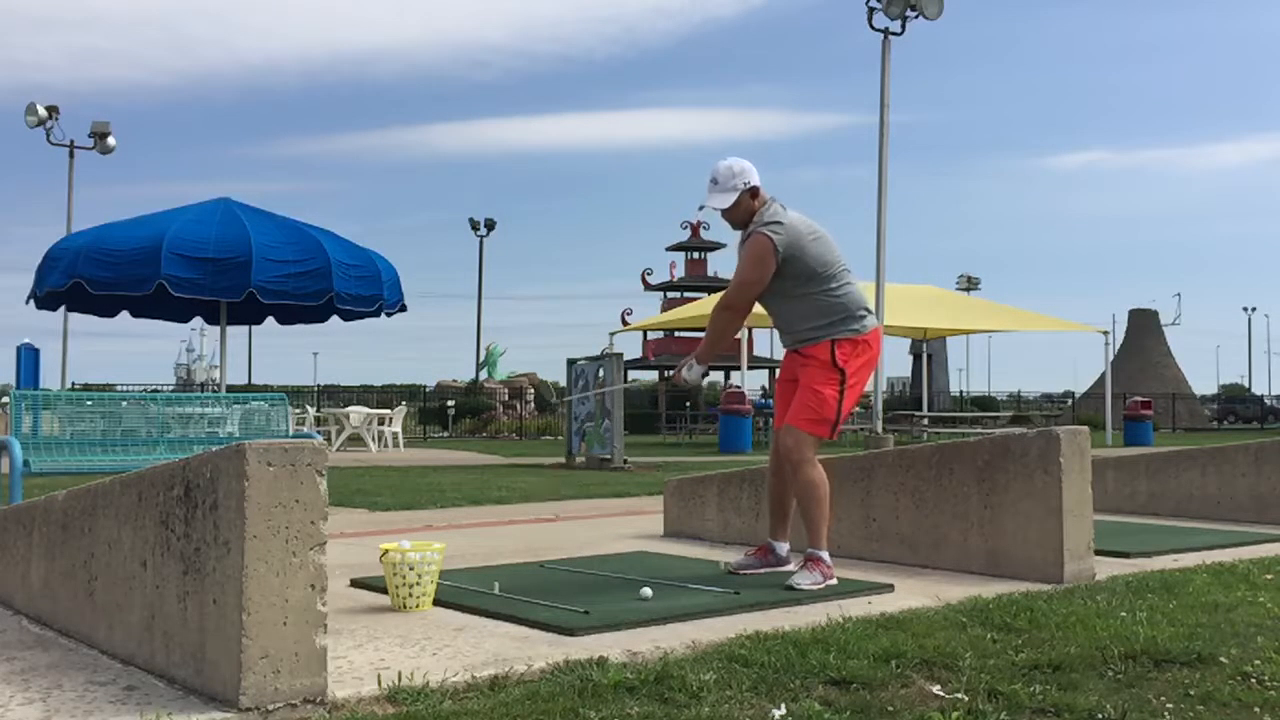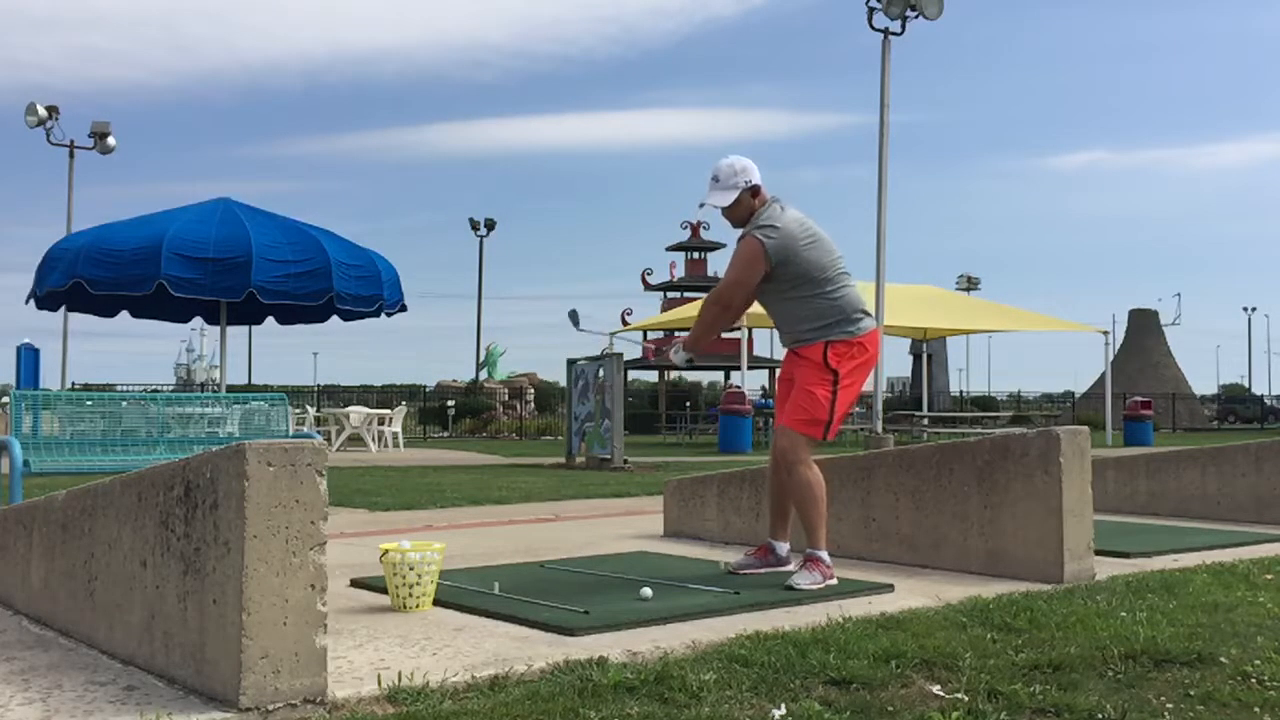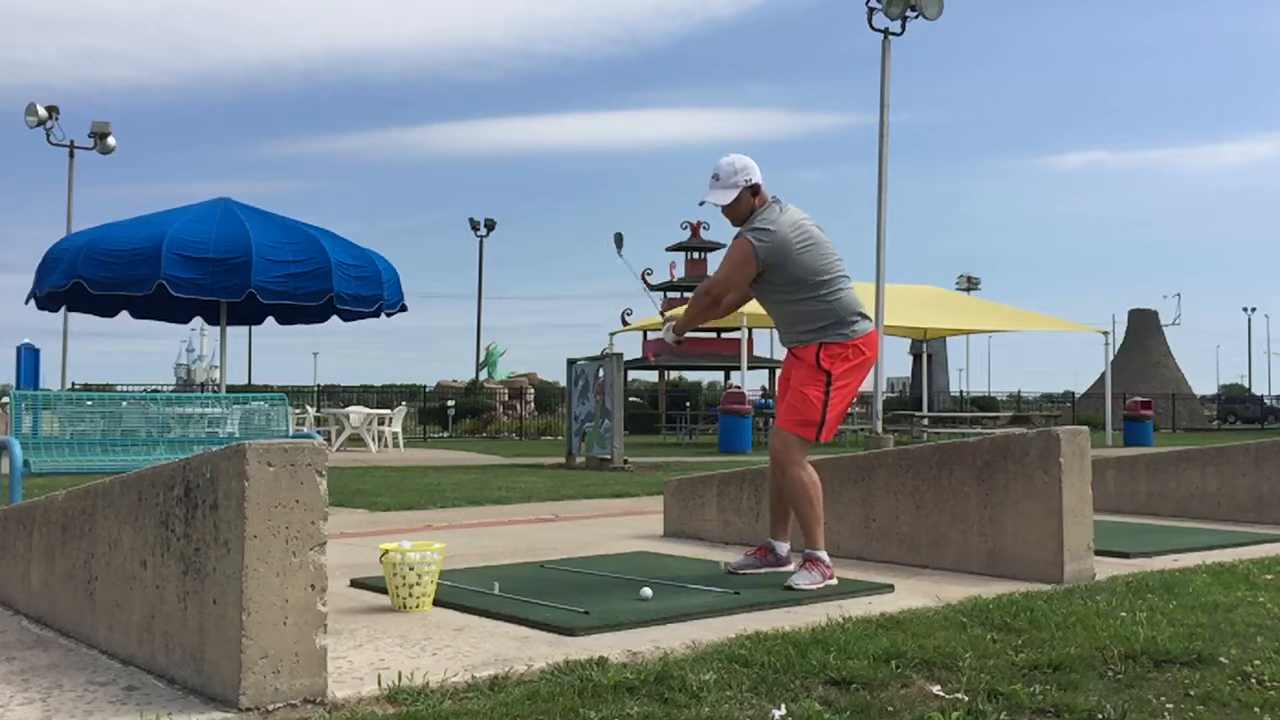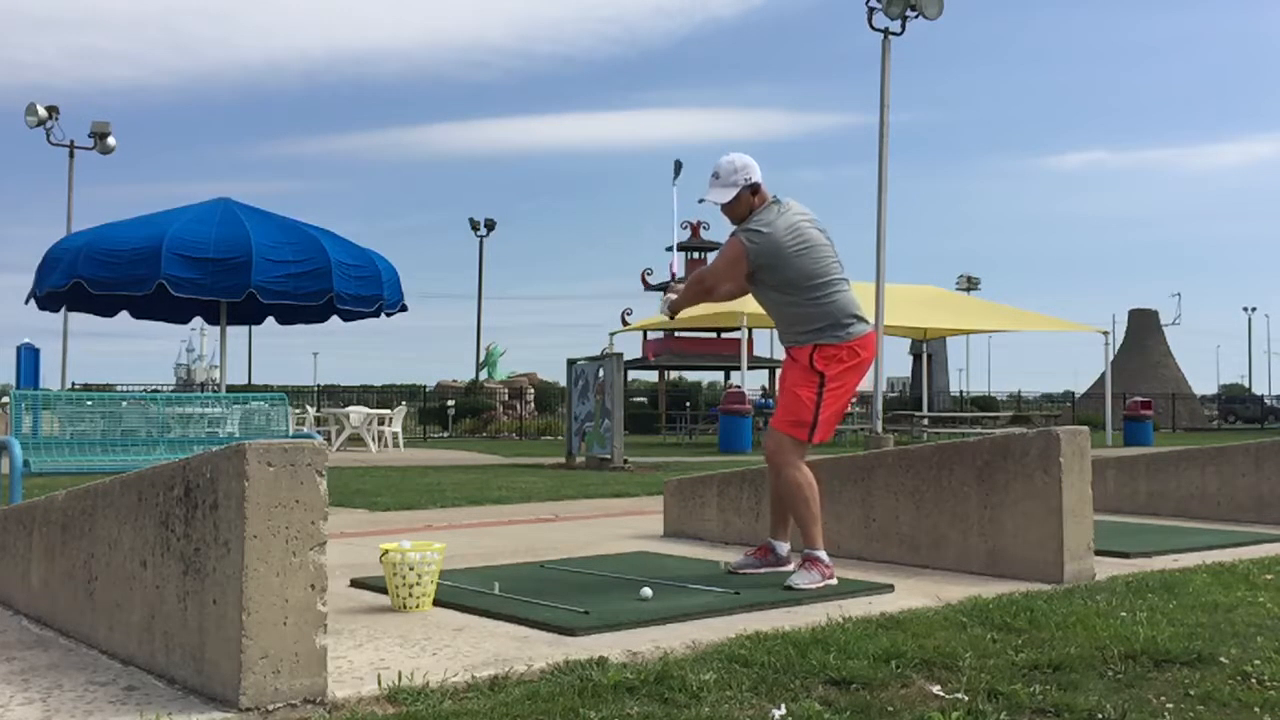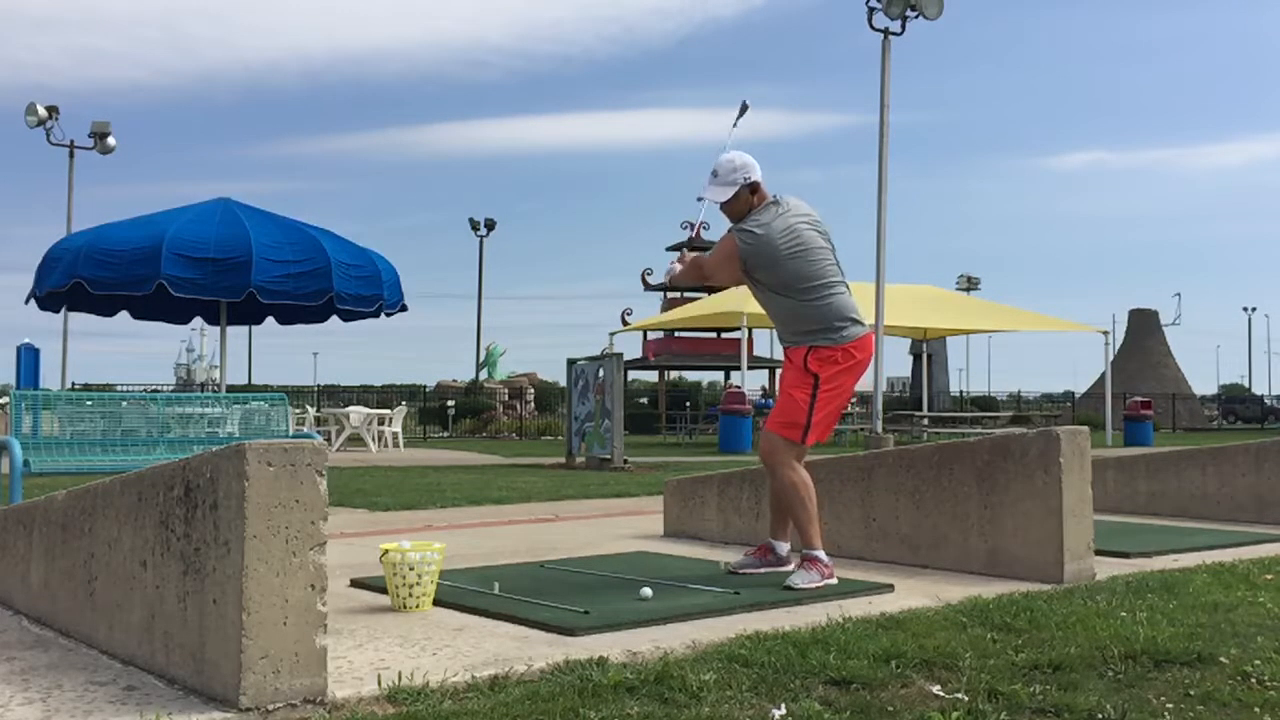
dt=0.3s
person 1, frame 1
left shoulder: (767, 237)
right shoulder: (756, 231)
left elbow: (730, 308)
right elbow: (738, 309)
left wrist: (697, 362)
right wrist: (703, 357)
left hip: (842, 345)
right hip: (805, 347)
left knee: (798, 447)
right knee: (782, 448)
left ankle: (820, 559)
right ankle: (777, 548)
person 1, frame 2
left shoulder: (762, 238)
right shoulder: (774, 220)
left elbow: (721, 300)
right elbow: (738, 301)
left wrist: (686, 346)
right wrist: (700, 338)
left hip: (841, 347)
right hip: (807, 347)
left knee: (793, 448)
right knee: (781, 448)
left ankle: (819, 560)
right ankle: (777, 548)
person 1, frame 3
left shoulder: (755, 239)
right shoulder: (781, 216)
left elbow: (711, 293)
right elbow: (738, 293)
left wrist: (677, 328)
right wrist: (690, 320)
left hip: (837, 348)
right hip: (809, 347)
left knee: (788, 448)
right knee: (782, 448)
left ankle: (818, 560)
right ankle: (777, 548)
person 1, frame 4
left shoulder: (751, 239)
right shoulder: (790, 212)
left elbow: (704, 282)
right elbow: (743, 283)
left wrist: (674, 302)
right wrist: (688, 294)
left hip: (833, 350)
right hip: (813, 347)
left knee: (783, 448)
right knee: (782, 448)
left ankle: (818, 560)
right ankle: (778, 548)
person 1, frame 5
left shoulder: (746, 239)
right shoulder: (795, 209)
left elbow: (701, 271)
left wrist: (678, 273)
right wrist: (694, 267)
left hip: (829, 352)
right hip: (817, 347)
left knee: (777, 449)
right knee: (782, 449)
left ankle: (817, 560)
right ankle: (778, 548)
